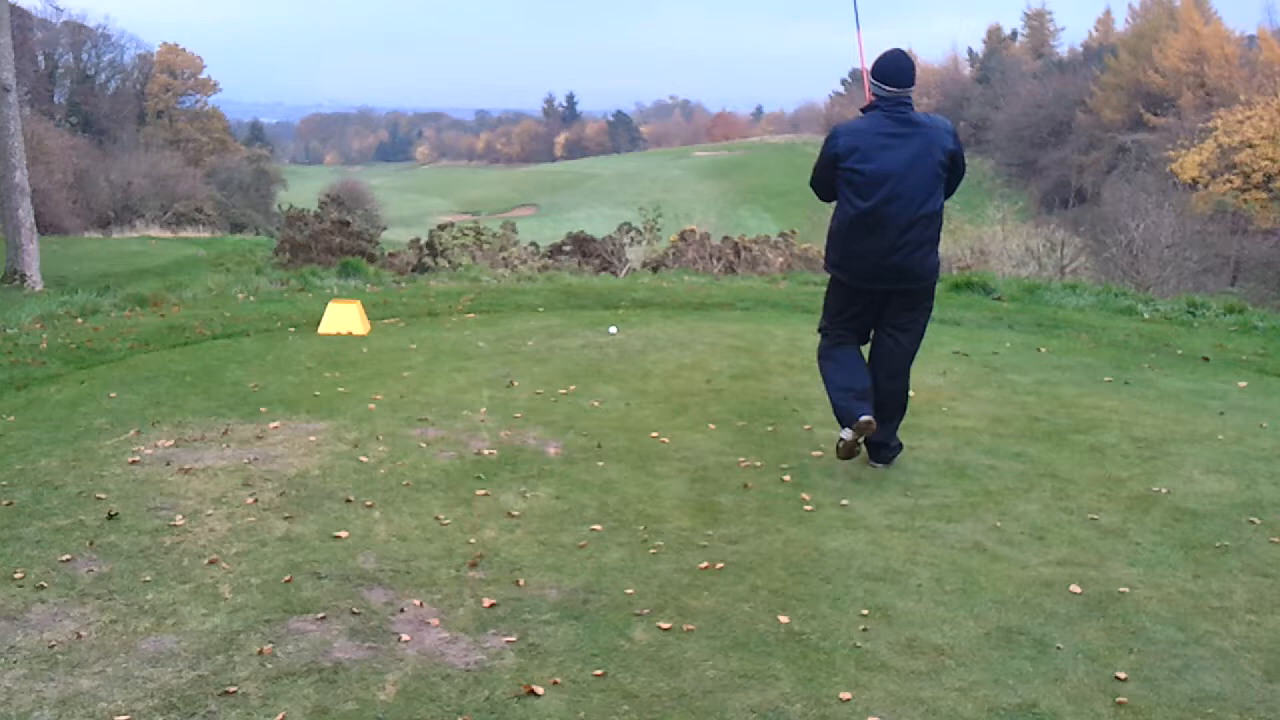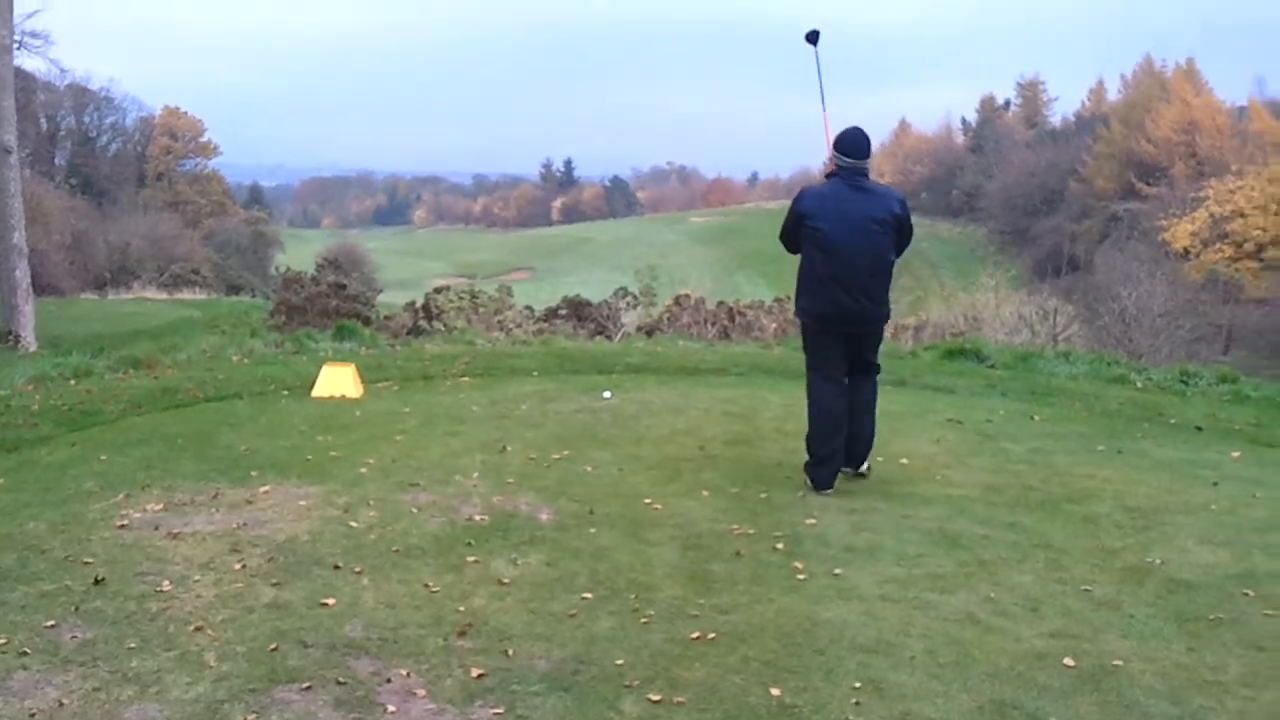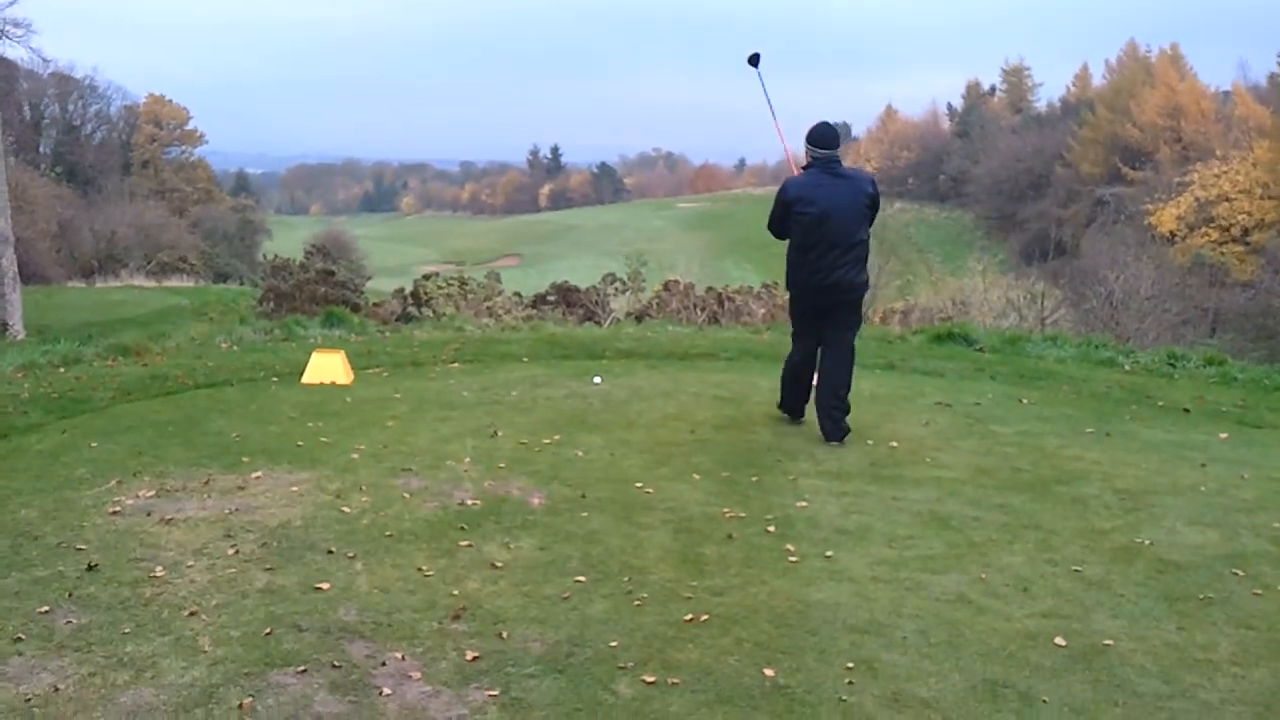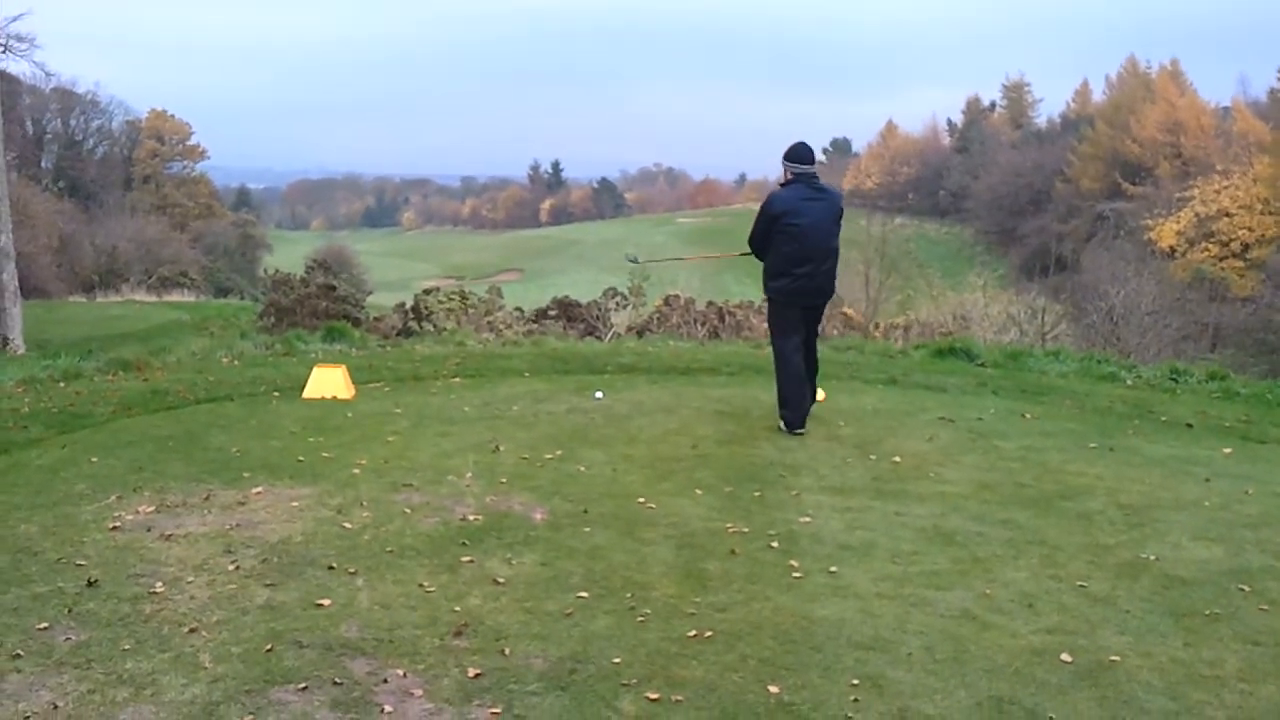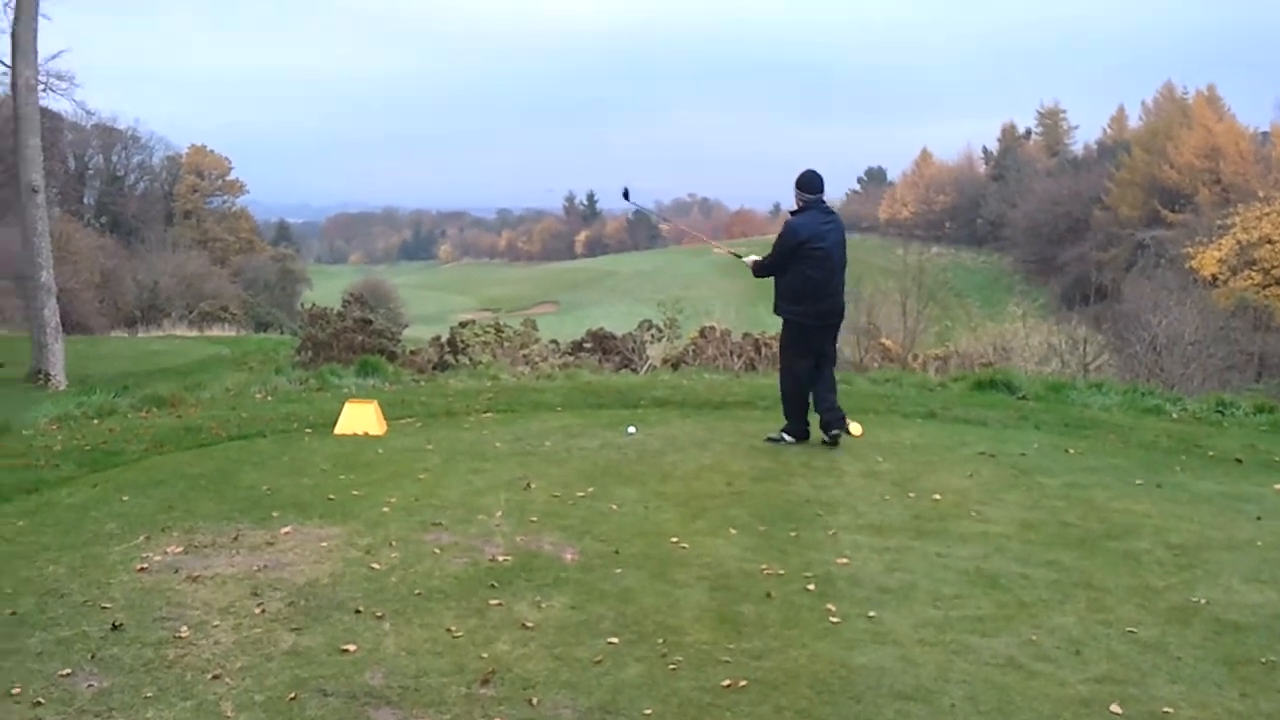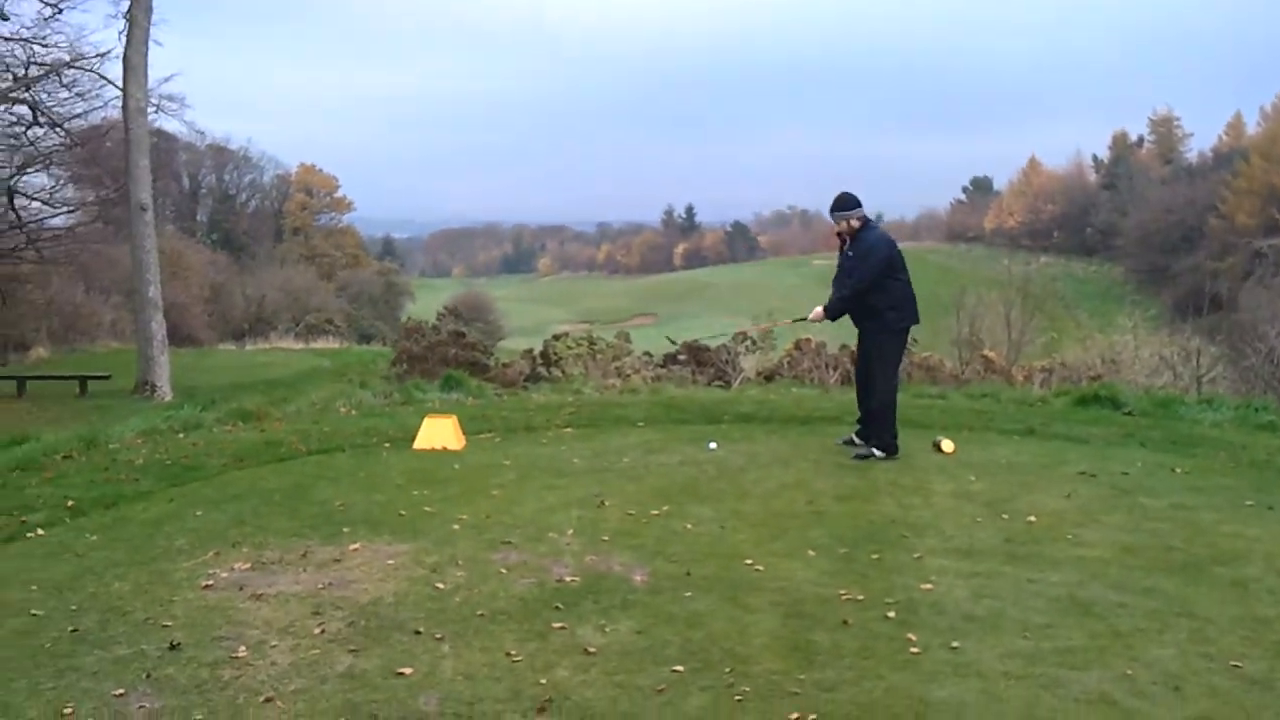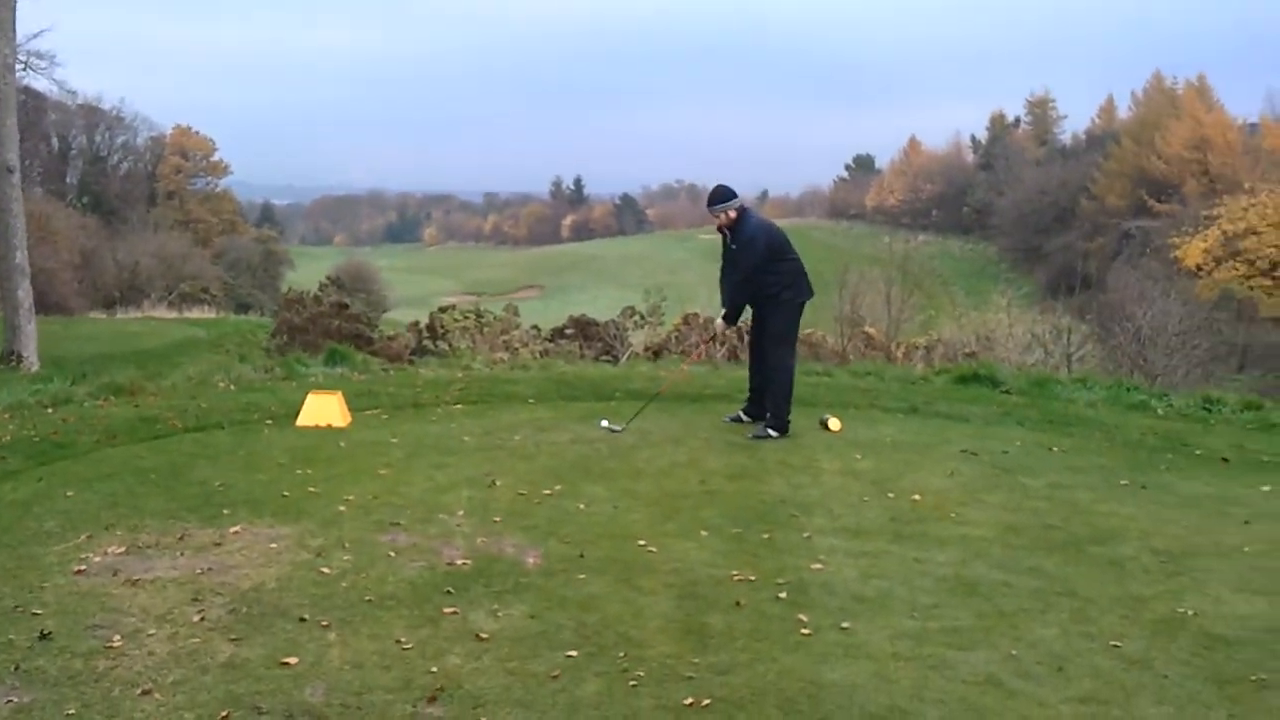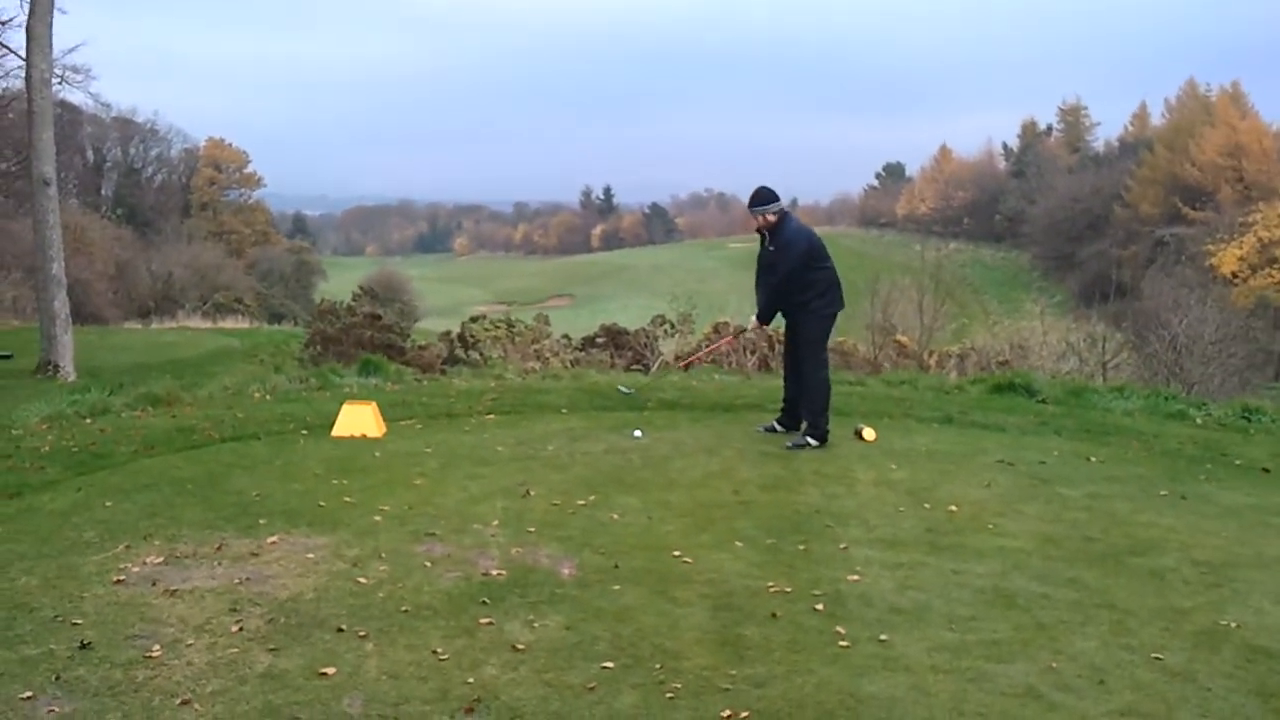
dt=0.7s
person 1, frame 1
left shoulder: (845, 135)
right shoulder: (943, 133)
left elbow: (822, 189)
right elbow: (950, 186)
left hip: (854, 263)
right hip: (915, 268)
left knee: (840, 338)
right knee: (895, 351)
left ankle: (857, 414)
right ankle: (882, 444)
person 1, frame 2
left shoulder: (809, 198)
right shoulder: (892, 200)
left elbow: (790, 242)
right elbow: (901, 245)
left hip: (820, 310)
right hip: (869, 311)
left knee: (825, 384)
right knee: (863, 377)
left ankle: (822, 472)
right ankle: (854, 457)
person 1, frame 3
left shoulder: (794, 187)
right shoulder: (865, 183)
left elbow: (777, 229)
left hip: (806, 283)
right hip: (849, 284)
left knee: (804, 345)
right knee: (839, 352)
left ankle: (792, 406)
right ankle: (834, 426)
person 1, frame 4
left shoulder: (777, 200)
right shoulder: (834, 199)
left elbow: (757, 243)
left wrist: (771, 256)
left hip: (785, 287)
right hip: (820, 286)
left knee: (788, 348)
right knee: (807, 343)
left ankle: (794, 418)
right ankle: (804, 400)
person 1, frame 5
left shoulder: (797, 226)
right shoulder: (835, 222)
left elbow: (774, 263)
left wrist: (755, 264)
right wrist: (766, 260)
left hip: (802, 310)
right hip: (830, 309)
left knee: (795, 368)
right knee: (824, 366)
left ankle: (797, 429)
right ankle: (833, 423)
person 1, frame 6
left shoulder: (876, 242)
right shoulder: (851, 241)
left elbow: (857, 286)
right elbow: (844, 279)
left wrist: (828, 310)
right wrist: (830, 306)
left hip: (891, 318)
right hip: (872, 318)
left knee: (882, 379)
right knee: (865, 375)
left ankle: (884, 444)
right ankle: (867, 432)
person 1, frame 7
left shoulder: (755, 232)
right shoulder: (732, 230)
left elbow: (743, 279)
right elbow: (729, 271)
left wrist: (728, 317)
right wrist: (725, 308)
left hip: (786, 295)
right hip: (766, 296)
left knee: (778, 354)
right knee: (759, 350)
left ankle: (777, 422)
right ankle: (755, 409)
person 1, frame 8
left shoulder: (794, 236)
right shoulder: (771, 233)
left elbow: (782, 281)
right elbow: (766, 275)
left wrist: (762, 317)
right wrist: (762, 311)
left hip: (818, 305)
right hip: (799, 305)
left knee: (813, 363)
right knee: (793, 361)
left ankle: (816, 431)
right ankle: (790, 419)
